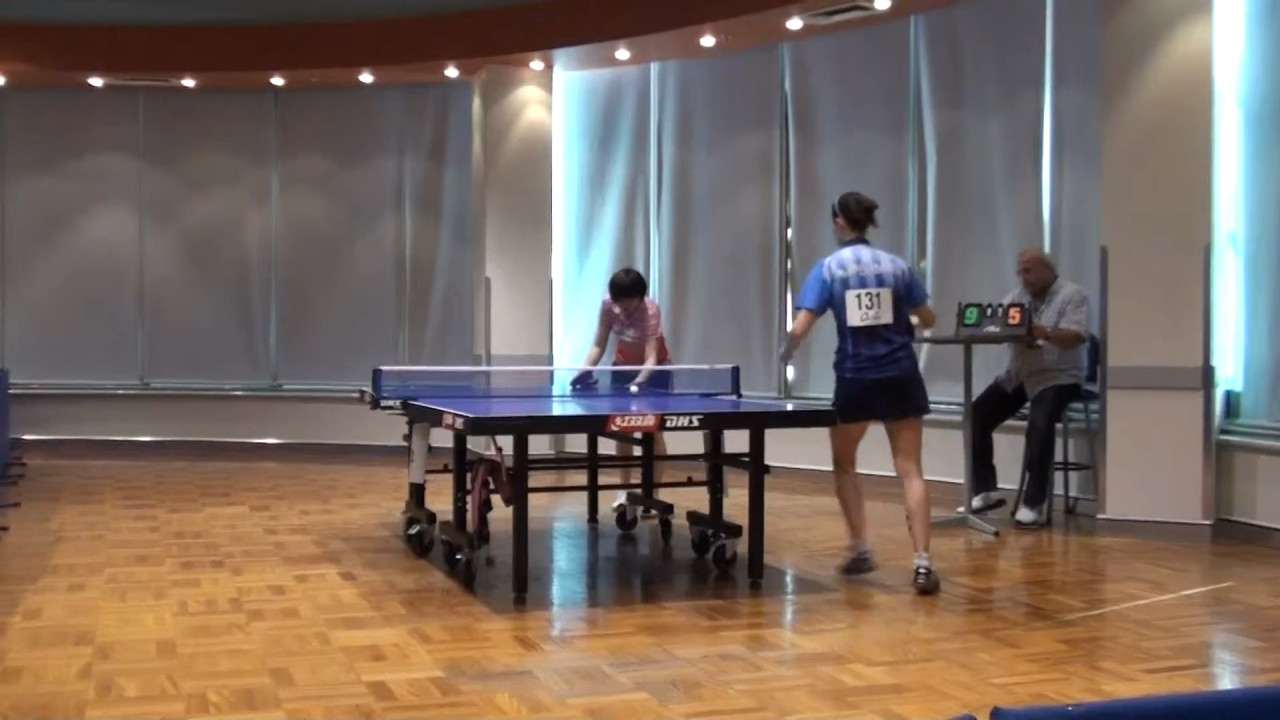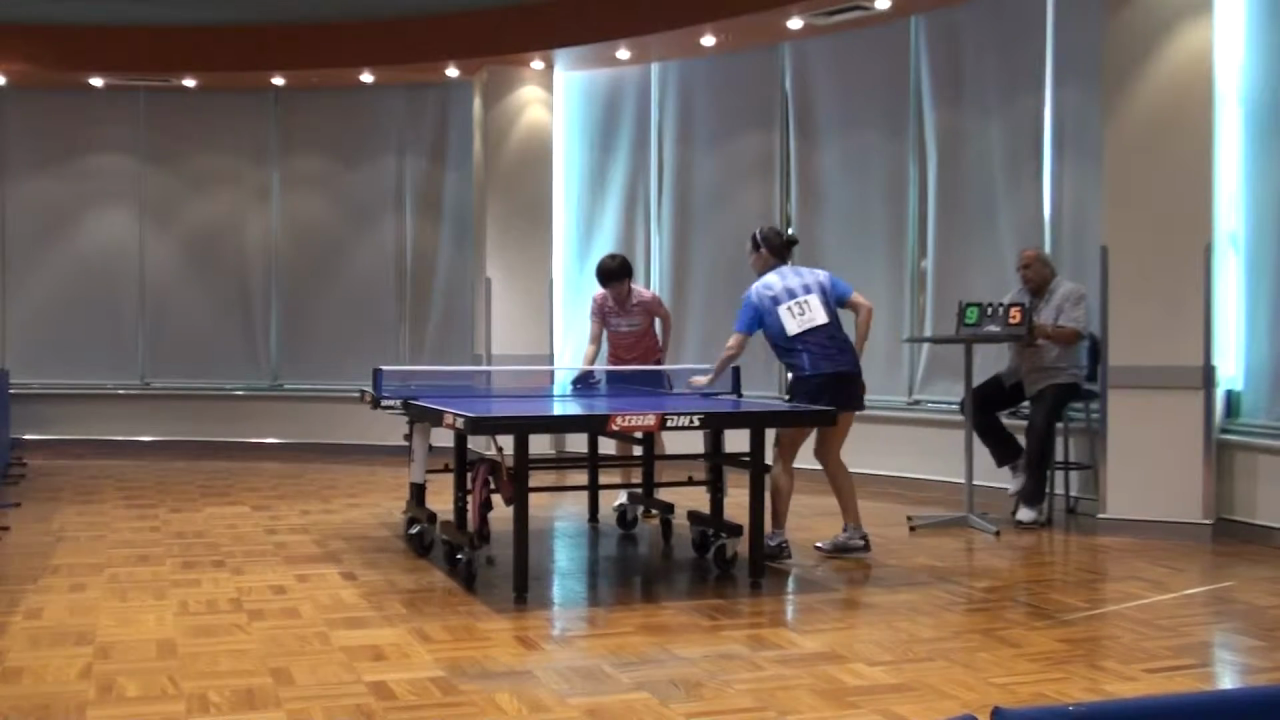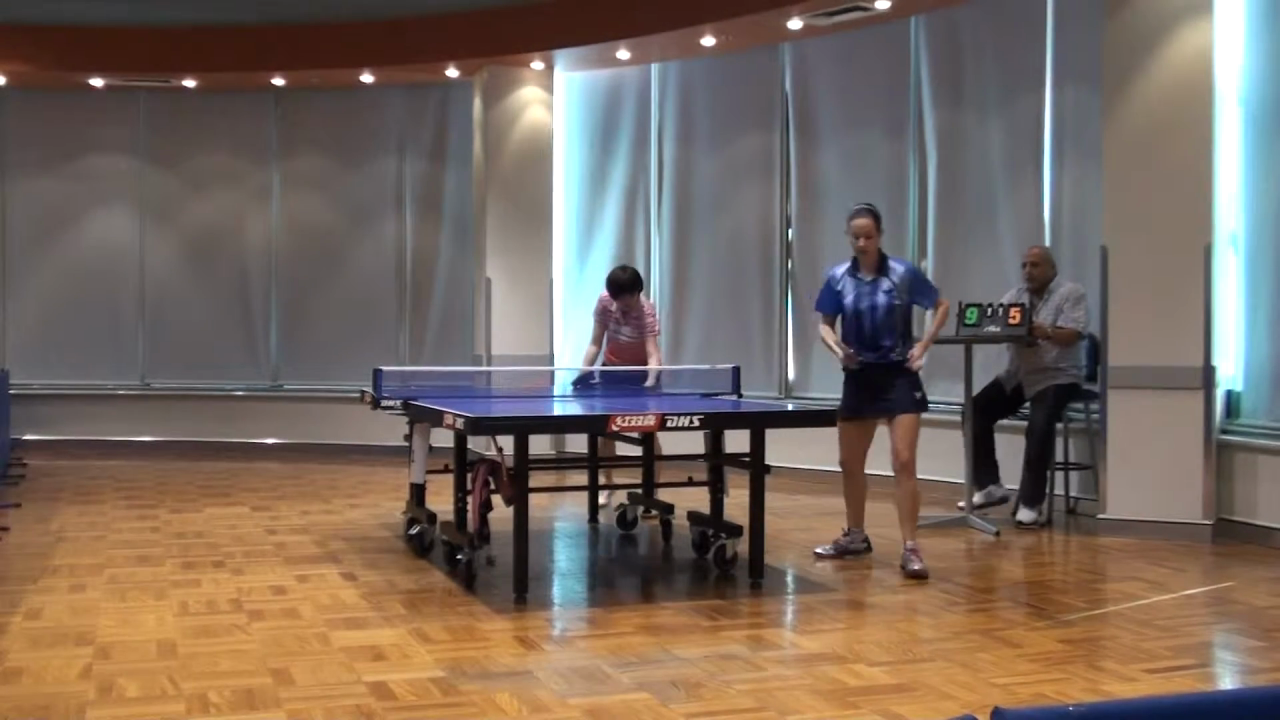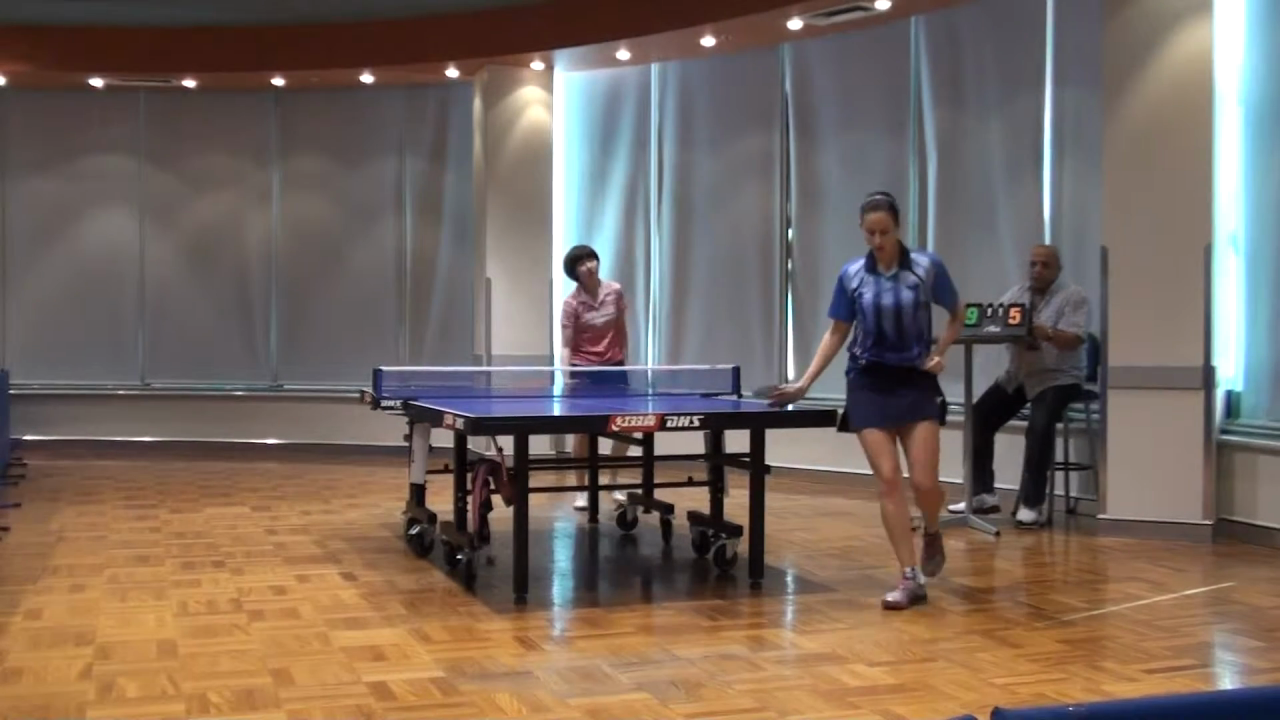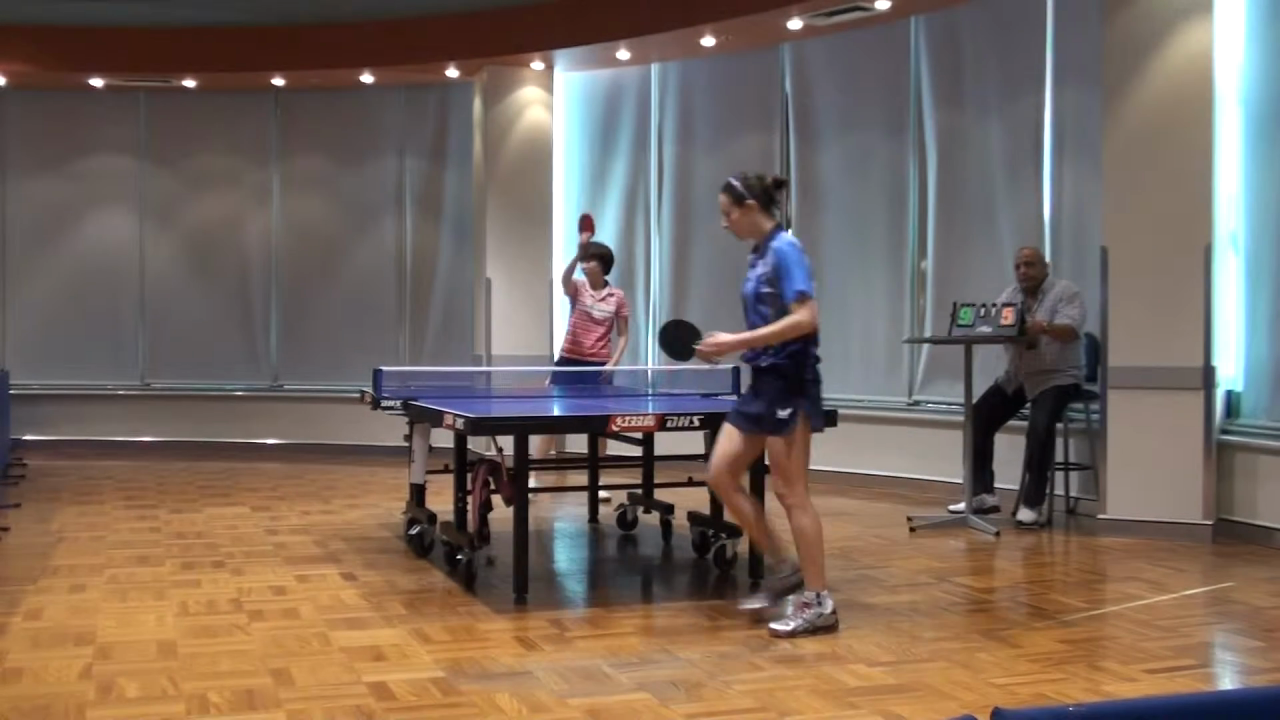
dt=0.7s
person 1, frame 1
left shoulder: (829, 267)
right shoulder: (897, 265)
left elbow: (800, 327)
right elbow: (928, 319)
left wrist: (787, 351)
left hip: (856, 378)
right hip: (902, 376)
left knee: (843, 465)
right knee: (909, 470)
left ankle: (860, 549)
right ankle: (923, 564)
person 1, frame 2
left shoulder: (758, 292)
right shoulder: (820, 277)
left elbow: (735, 347)
right elbow: (864, 307)
left wrist: (711, 378)
right wrist: (855, 353)
left hip: (812, 378)
right hip: (846, 373)
left knee: (782, 458)
right knee: (828, 455)
left ankle: (777, 539)
right ankle: (854, 533)
person 1, frame 3
left shoulder: (906, 274)
right shoulder: (837, 278)
left elbow: (942, 307)
right elbow: (824, 323)
left wrist: (924, 345)
right wrist: (837, 350)
left hip: (899, 377)
right hip: (860, 378)
left knee: (904, 462)
right knee: (850, 464)
left ankle: (909, 549)
right ankle: (854, 536)
person 1, frame 4
left shoulder: (929, 268)
right shoulder: (852, 275)
left elbow: (956, 314)
right elbow: (836, 333)
left wrist: (940, 352)
right wrist: (804, 382)
left hip: (917, 383)
right hip: (869, 384)
left knee: (925, 482)
right knee: (888, 480)
left ankle: (932, 534)
right ankle: (911, 577)
person 1, frame 5
left shoulder: (785, 248)
right shoulder: (761, 254)
left elbow: (805, 318)
left wrist: (740, 340)
right wrist: (732, 345)
left hip: (788, 384)
right hip: (765, 383)
left knee: (790, 493)
right knee: (720, 474)
left ankle: (816, 602)
right ankle: (781, 568)
person 2, frame 1
left shoulder: (1074, 295)
right shoulder: (1018, 296)
left elbow: (1075, 337)
left wrist: (1046, 332)
left hip: (1058, 377)
right hip: (1018, 376)
left knee: (1039, 425)
right knee: (977, 415)
left ankle: (1033, 504)
right ankle: (986, 491)
person 2, frame 2
left shoulder: (1072, 293)
right shoulder: (1017, 295)
left elbow: (1073, 335)
left wrist: (1045, 331)
left hip: (1058, 376)
right hip: (1019, 373)
left knee: (1039, 424)
right knee: (973, 403)
left ankle: (1032, 503)
right ankle: (1017, 461)
person 2, frame 3
left shoulder: (1071, 293)
right shoulder: (1014, 295)
left elbow: (1073, 335)
left wrist: (1047, 333)
left hip: (1057, 377)
right hip: (1017, 375)
left knee: (1039, 426)
right knee: (976, 412)
left ankle: (1031, 504)
right ankle: (989, 486)
person 2, frame 4
left shoulder: (1074, 296)
right shoulder: (1015, 293)
left elbow: (1074, 340)
left wrist: (1048, 334)
left hip: (1058, 378)
right hip: (1017, 376)
left knee: (1039, 427)
right knee: (978, 417)
left ankle: (1032, 504)
right ankle: (983, 494)
person 2, frame 5
left shoulder: (1066, 292)
right shoulder: (1010, 295)
left elbow: (1069, 331)
left wrist: (1043, 327)
left hip: (1057, 378)
right hip: (1017, 377)
left knee: (1040, 427)
right knee: (978, 418)
left ankle: (1032, 504)
right ankle: (983, 494)
person 3, frame 1
left shoulder: (651, 311)
right shoulder: (608, 305)
left elbow: (652, 358)
right elbow: (599, 345)
left wrist: (639, 382)
right wrist: (585, 371)
left hip: (652, 371)
right hip: (622, 368)
left knee: (653, 431)
left ankle: (653, 493)
right ankle: (625, 490)
person 3, frame 2
left shoulder: (647, 299)
right shoulder: (599, 301)
left elbow: (666, 320)
right elbow: (594, 343)
left wrist: (663, 351)
right wrist: (584, 371)
left hip: (649, 369)
right hip: (617, 370)
right ankle: (626, 489)
person 3, frame 3
left shoulder: (646, 311)
right shoulder: (604, 305)
left elbow: (654, 355)
right elbow: (595, 343)
left wrist: (652, 381)
right wrist: (583, 371)
left hip: (642, 373)
right hip: (613, 371)
right ankle: (607, 486)
person 3, frame 4
left shoulder: (615, 291)
right shoulder: (571, 303)
left elbow: (621, 330)
right elbow: (567, 345)
left wrist: (626, 361)
right wrist: (565, 374)
left hip: (614, 367)
right hip: (584, 370)
right knee: (584, 430)
left ankle: (613, 481)
right ankle: (582, 490)
person 3, frame 5
left shoulder: (618, 298)
right shoulder: (577, 288)
left elbow: (623, 336)
right elbow: (567, 274)
left wrist: (613, 363)
right wrist: (581, 247)
left hip: (599, 367)
right hip: (570, 362)
right ankle: (533, 475)
